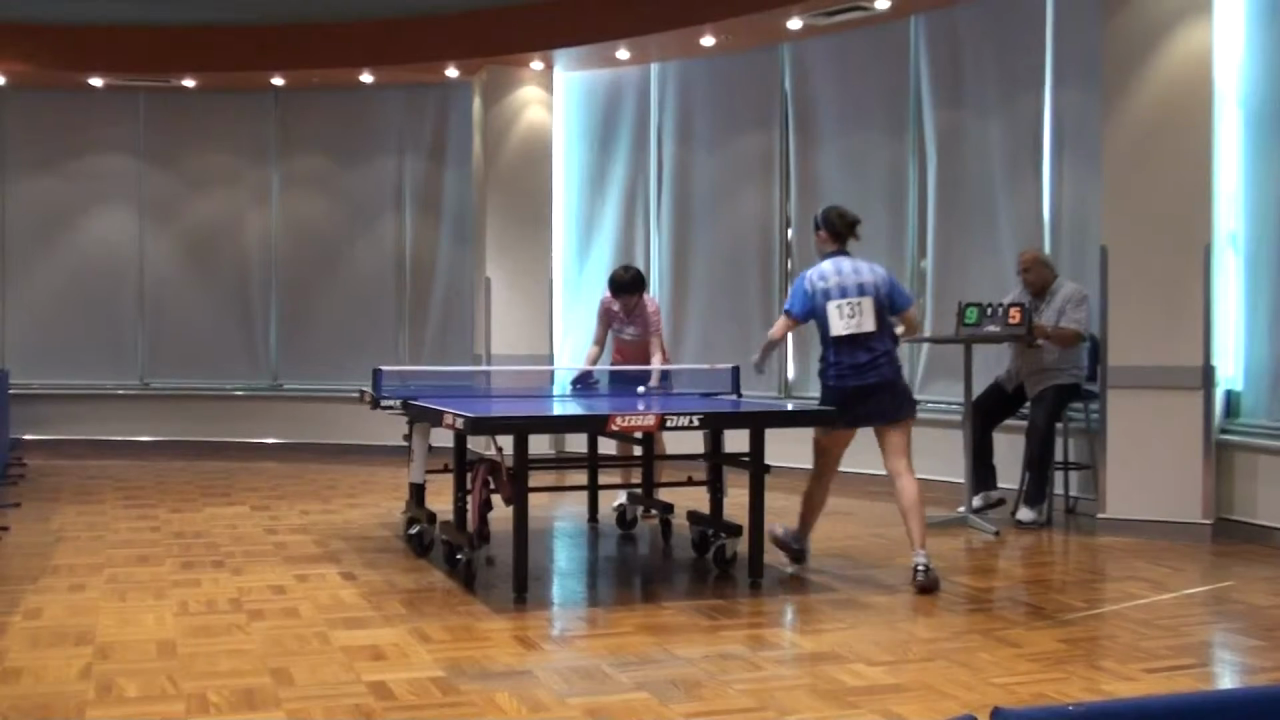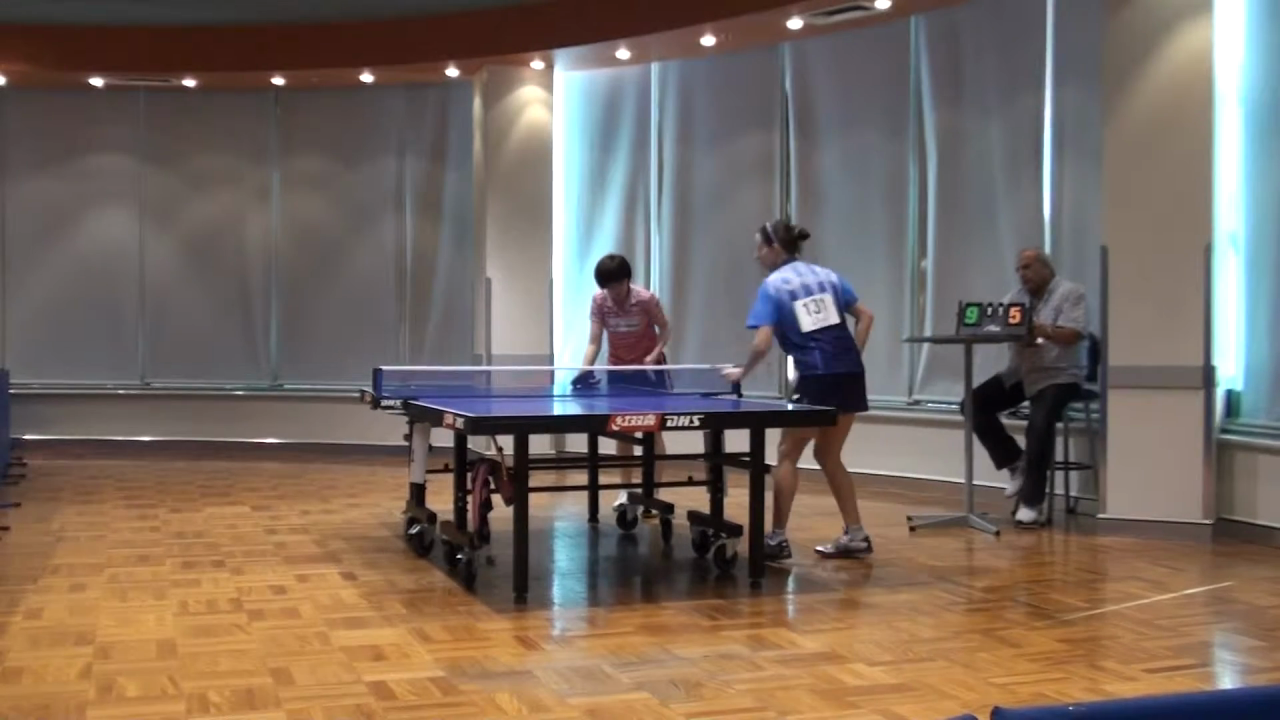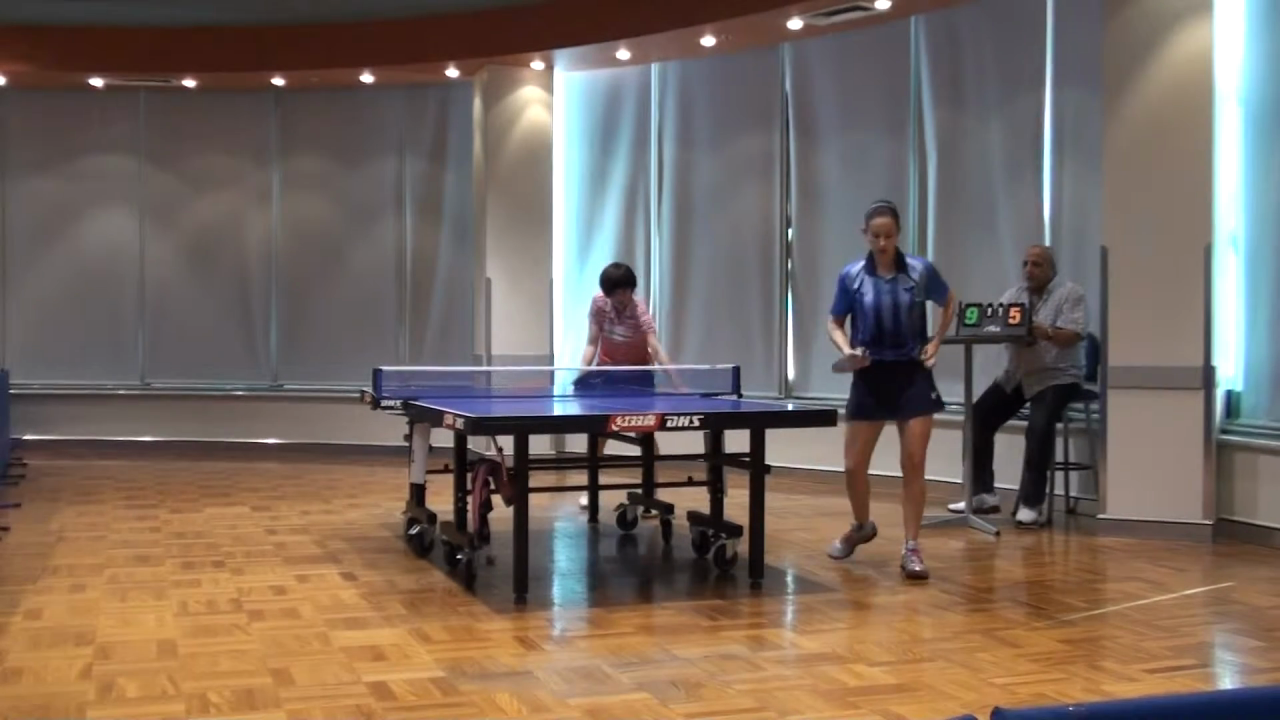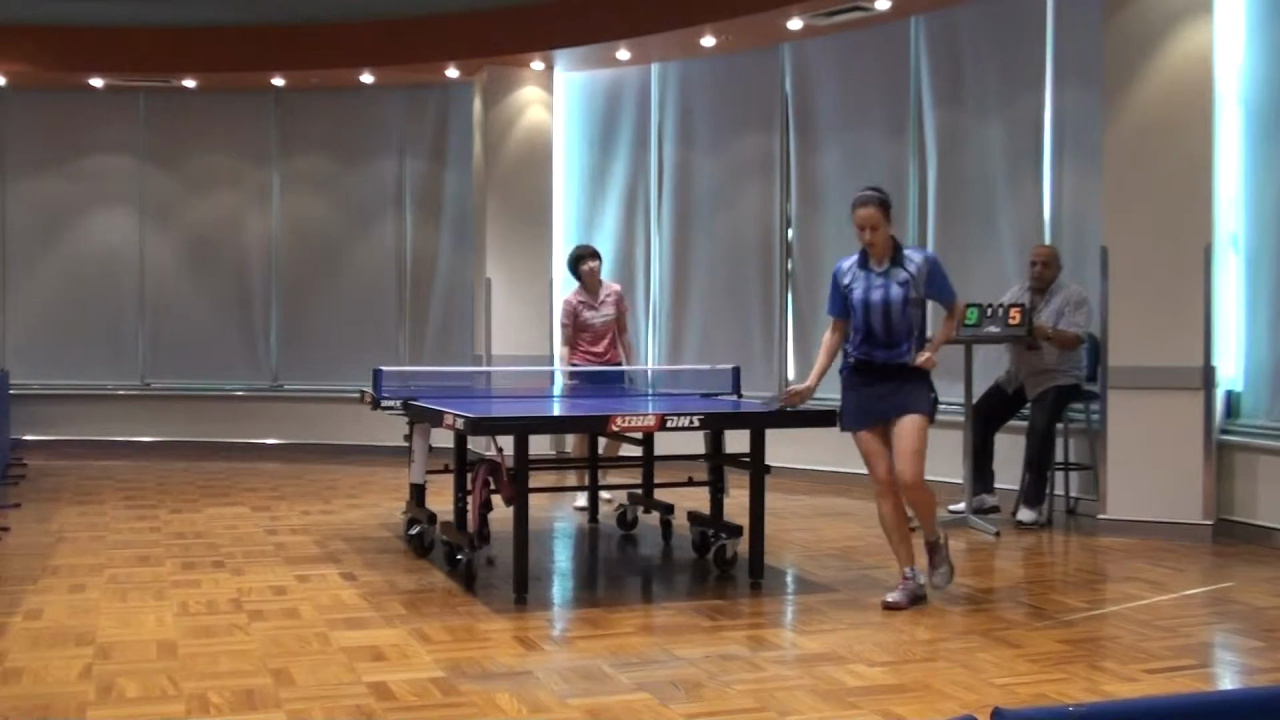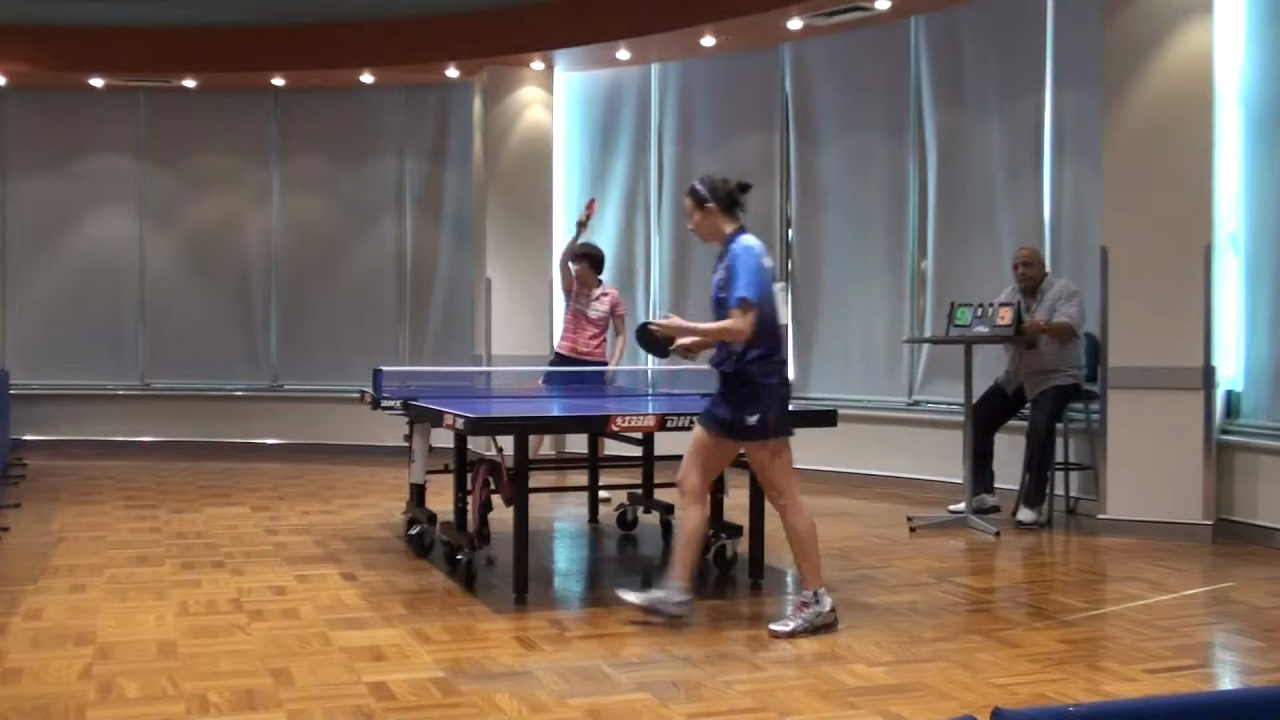
dt=0.7s
person 1, frame 1
left shoulder: (811, 279)
right shoulder: (878, 274)
left elbow: (778, 333)
right elbow: (912, 325)
left wrist: (761, 356)
left hip: (840, 385)
right hip: (886, 382)
left knee: (824, 469)
right knee: (901, 471)
left ankle: (799, 540)
right ankle: (920, 560)
person 1, frame 2
left shoulder: (772, 286)
right shoulder: (827, 275)
left elbow: (762, 342)
right elbow: (865, 316)
left wrist: (743, 371)
right wrist: (852, 356)
left hip: (818, 376)
right hip: (848, 373)
left knee: (786, 457)
right knee: (827, 456)
left ankle: (777, 539)
right ankle: (856, 535)
person 1, frame 3
left shoulder: (921, 270)
right shoulder: (852, 276)
left elbow: (949, 303)
right elbow: (835, 324)
left wrist: (935, 342)
right wrist: (848, 350)
left hip: (912, 376)
right hip: (870, 378)
left knee: (913, 465)
right knee: (854, 465)
left ankle: (911, 549)
right ankle: (862, 526)
person 1, frame 4
left shoulder: (921, 263)
right shoulder: (845, 271)
left elbow: (954, 310)
right elbow: (835, 331)
left wrist: (932, 348)
right wrist: (814, 376)
left hip: (906, 378)
right hip: (860, 381)
left knee: (908, 477)
right knee: (883, 482)
left ankle: (935, 541)
right ankle: (912, 576)
person 1, frame 5
left shoulder: (745, 251)
right shoulder: (734, 253)
left elbow: (742, 328)
left wrist: (685, 328)
right wrist: (698, 340)
left hip: (754, 387)
right hip: (734, 388)
left knee: (782, 494)
right knee: (691, 482)
left ankle: (817, 602)
right ankle: (675, 593)
person 2, frame 1
left shoulder: (1073, 294)
right shoulder: (1018, 296)
left elbow: (1075, 336)
left wrist: (1046, 331)
left hip: (1058, 377)
right hip: (1019, 375)
left knee: (1039, 425)
right knee: (976, 414)
left ankle: (1034, 503)
right ankle: (986, 490)
person 2, frame 2
left shoulder: (1071, 293)
right shoulder: (1016, 295)
left elbow: (1073, 334)
left wrist: (1046, 331)
left hip: (1058, 376)
right hip: (1019, 374)
left knee: (1039, 424)
right knee: (974, 404)
left ankle: (1032, 503)
right ankle: (1016, 463)
person 2, frame 3
left shoulder: (1071, 293)
right shoulder: (1013, 294)
left elbow: (1072, 336)
left wrist: (1046, 333)
left hip: (1057, 377)
right hip: (1017, 376)
left knee: (1039, 426)
right knee: (978, 418)
left ankle: (1031, 504)
right ankle: (984, 496)
person 2, frame 4
left shoulder: (1074, 296)
right shoulder: (1015, 293)
left elbow: (1074, 340)
left wrist: (1048, 334)
left hip: (1058, 378)
right hip: (1018, 376)
left knee: (1040, 427)
right knee: (979, 417)
left ankle: (1032, 504)
right ankle: (983, 494)
person 2, frame 5
left shoulder: (1065, 291)
right shoulder: (1009, 295)
left elbow: (1068, 330)
left wrist: (1041, 326)
left hip: (1057, 377)
right hip: (1017, 377)
left knee: (1040, 427)
right knee: (978, 418)
left ankle: (1033, 504)
right ankle: (983, 494)
person 3, frame 1
left shoulder: (650, 309)
right shoulder: (606, 303)
left elbow: (657, 354)
right elbow: (598, 344)
left wrist: (654, 381)
right wrist: (584, 371)
left hip: (649, 369)
right hip: (620, 369)
left knee: (652, 431)
left ankle: (653, 493)
right ankle: (625, 489)
person 3, frame 2
left shoulder: (646, 299)
right shoulder: (598, 301)
left elbow: (664, 328)
right elbow: (594, 342)
left wrist: (656, 354)
right wrist: (584, 370)
left hip: (648, 369)
right hip: (618, 369)
left ankle: (654, 492)
right ankle: (626, 490)
person 3, frame 3
left shoulder: (640, 311)
right shoulder: (598, 304)
left elbow: (657, 349)
right elbow: (592, 344)
right wrist: (583, 371)
left hip: (639, 374)
right hip: (607, 372)
person 3, frame 4
left shoulder: (616, 293)
right shoulder: (572, 302)
left elbow: (623, 332)
right elbow: (566, 344)
left wrist: (631, 364)
right wrist: (564, 373)
left hip: (613, 368)
right hip: (583, 369)
left ankle: (599, 481)
right ankle: (582, 490)
person 3, frame 5
left shoulder: (612, 297)
right shoulder: (571, 288)
left elbow: (620, 335)
right elbow: (563, 262)
left wrist: (614, 364)
right wrist: (578, 232)
left hip: (594, 366)
right hip: (564, 361)
